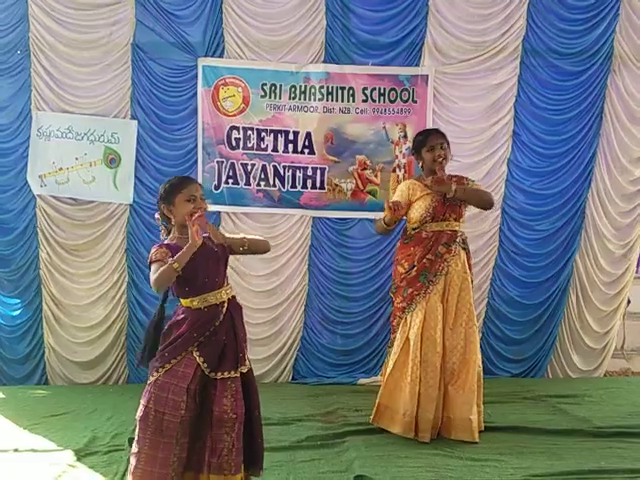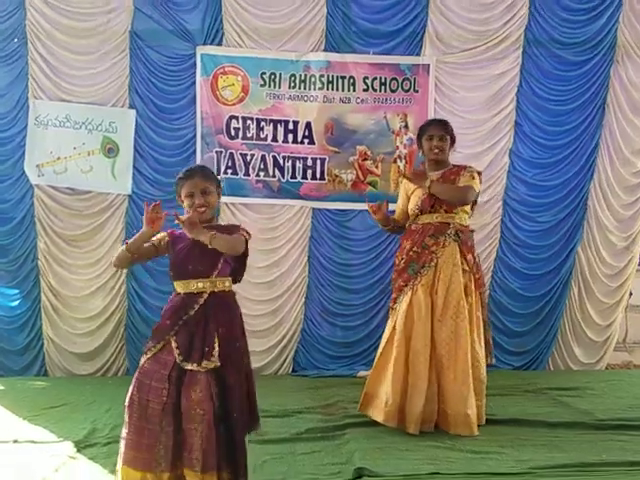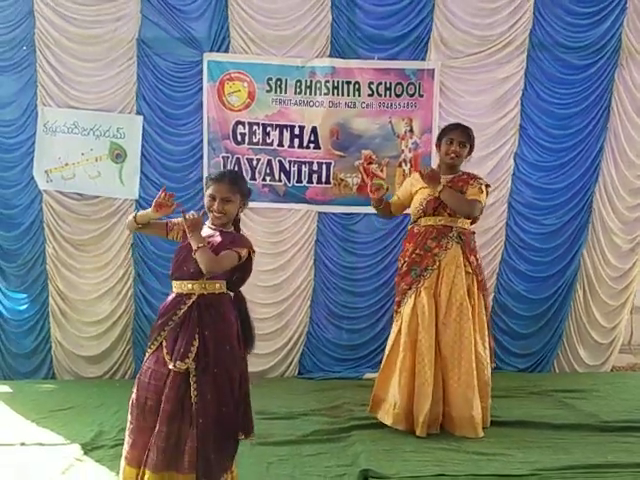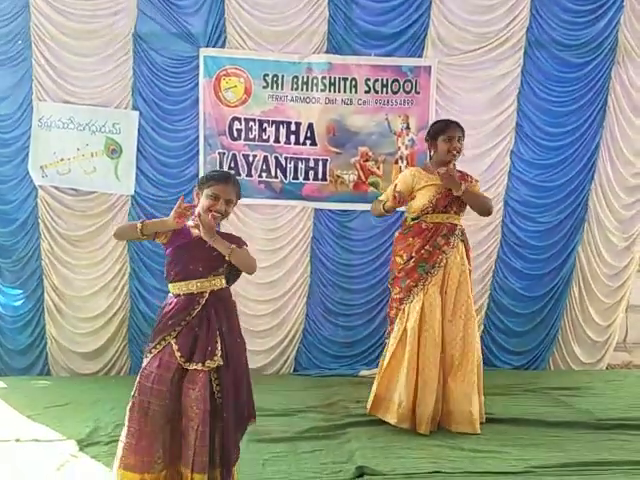
dt=0.5s
person 1, frame 1
left shoulder: (461, 183)
right shoulder: (408, 187)
left elbow: (488, 201)
right elbow: (380, 228)
left wrist: (449, 188)
right wrist: (389, 219)
left hip: (454, 268)
right hip: (418, 268)
left knee: (455, 337)
right knee: (419, 335)
left ankle: (452, 414)
right ankle: (415, 414)
person 1, frame 2
left shoulder: (465, 173)
right shoulder: (410, 182)
left elbow: (465, 197)
right elbow: (399, 225)
left wrist: (428, 184)
right wrist: (383, 219)
left hip: (455, 260)
right hip: (417, 259)
left knee: (454, 329)
right knee: (413, 327)
left ankle: (452, 408)
right ankle: (414, 407)
person 1, frame 3
left shoulder: (474, 183)
right shoulder: (416, 179)
left elbow: (471, 211)
right elbow: (390, 211)
left wrist: (438, 187)
right wrist: (377, 201)
left hip: (456, 264)
right hip: (419, 261)
left knee: (457, 332)
right knee: (418, 329)
left ankle: (457, 410)
right ankle: (419, 408)
person 1, frame 4
left shoulder: (466, 179)
right shoulder: (413, 175)
left elbow: (487, 209)
right elbow: (376, 208)
left wrist: (457, 187)
right wrist: (390, 204)
left hip: (452, 260)
right hip: (417, 258)
left knee: (454, 329)
right knee: (417, 326)
left ankle: (452, 406)
right ankle: (411, 405)
person 2, frame 1
left shoulder: (217, 242)
right shoulder: (164, 251)
left elbow: (264, 247)
right elbow: (158, 284)
left wrist: (221, 238)
right wrist: (191, 246)
left hip: (225, 332)
right hip: (190, 333)
left knee: (222, 413)
right knee: (167, 409)
person 2, frame 2
left shoulder: (231, 233)
right shoulder: (173, 238)
left elbow: (235, 247)
right elbow: (119, 262)
left wrist: (200, 232)
right wrist: (147, 232)
left hip: (217, 325)
right hip: (178, 324)
left knee: (207, 406)
right knee: (153, 397)
person 2, frame 3
left shoulder: (238, 244)
right shoulder: (185, 228)
left elbow: (211, 267)
right elbow: (132, 225)
left wrist: (196, 236)
right wrist: (153, 212)
left hip: (210, 325)
right hip: (176, 323)
left knee: (202, 404)
right knee: (153, 398)
person 2, frame 4
left shoulder: (232, 242)
right shoulder: (173, 232)
left elbow: (250, 267)
right elbow: (119, 234)
left wrist: (212, 237)
right wrist: (168, 223)
left hip: (215, 324)
right hip: (177, 322)
left knee: (207, 404)
right knee: (155, 399)
